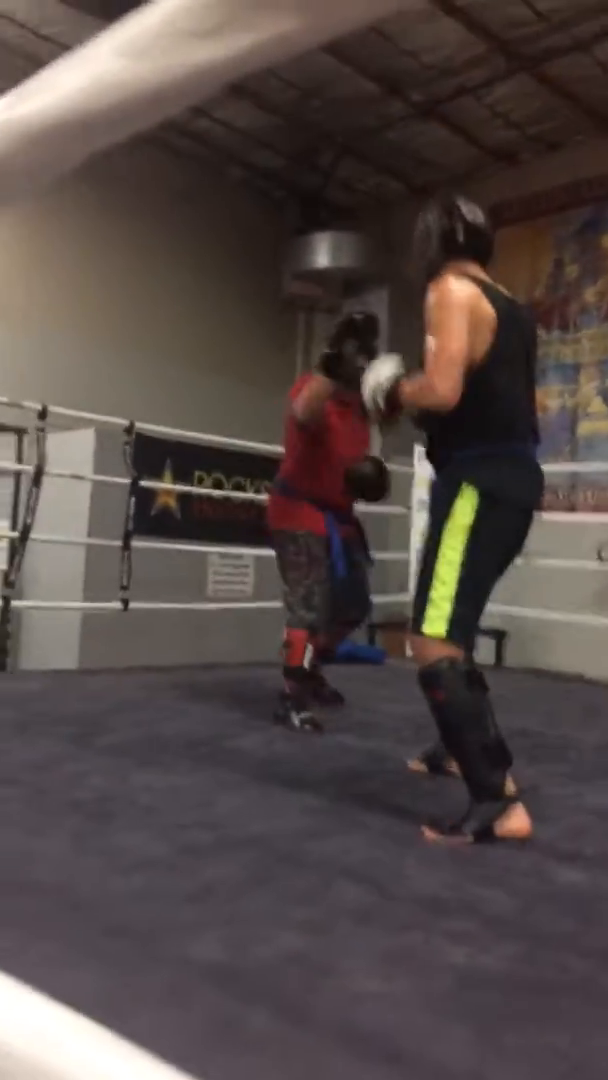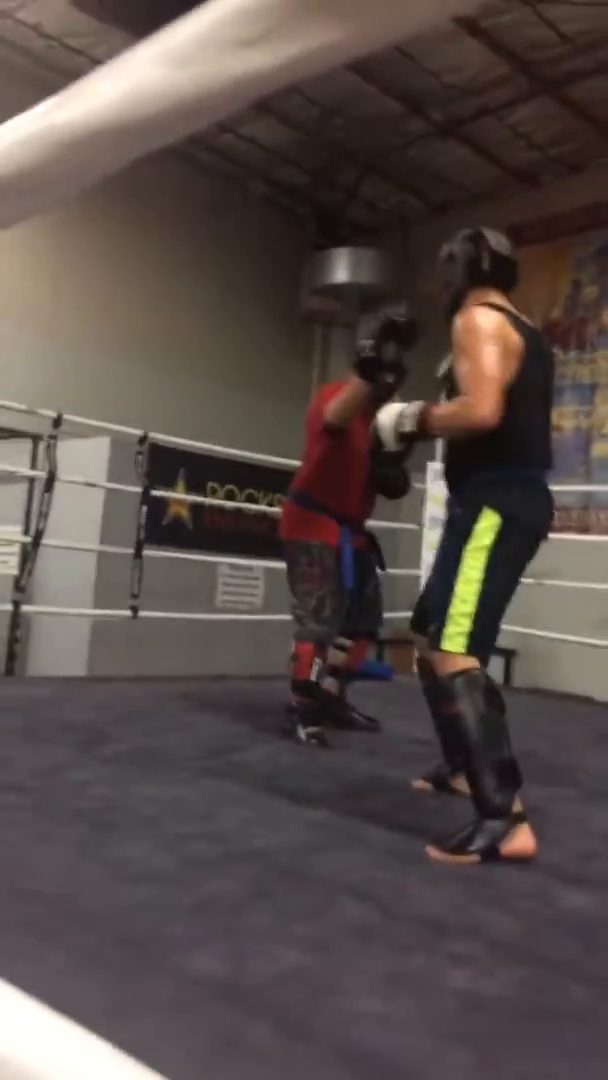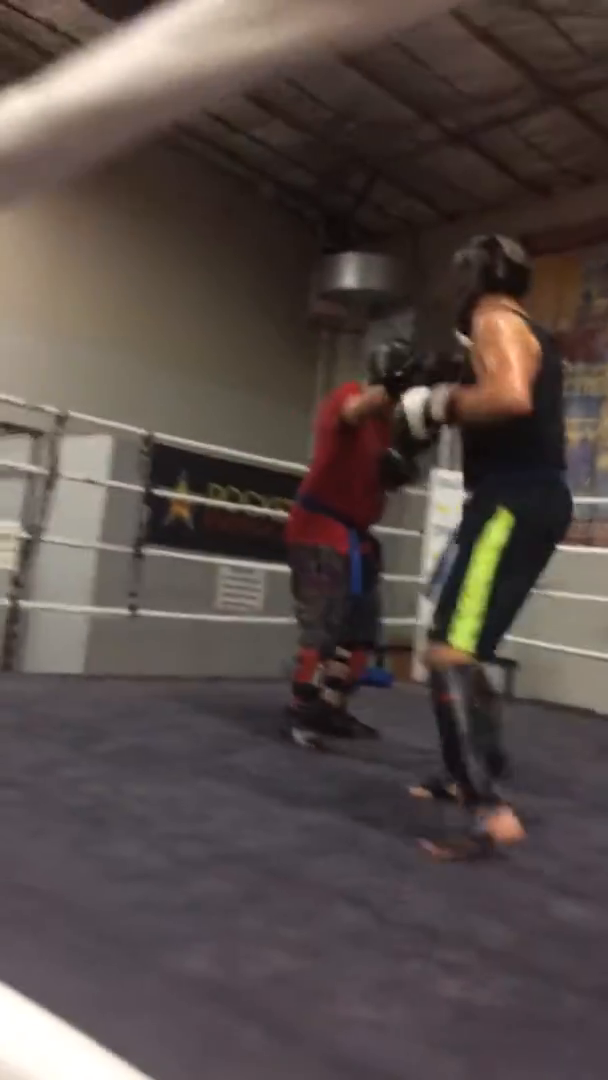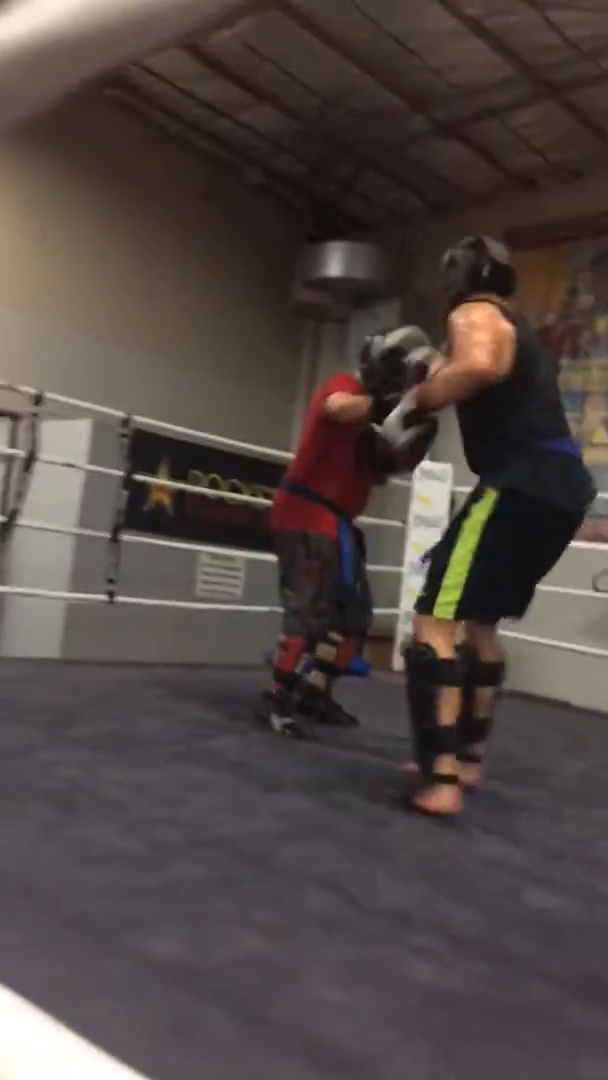
dt=0.1s
person 1, frame 1
left shoulder: (450, 290)
right shoulder: (512, 307)
left elbow: (442, 391)
left wrist: (391, 387)
left hip: (480, 480)
right hip: (513, 475)
left knee: (432, 640)
right knee: (443, 628)
left ankle: (499, 801)
right ankle: (456, 747)
person 1, frame 2
left shoulder: (477, 320)
right shoulder: (525, 332)
left elbow: (481, 412)
left wrist: (416, 419)
left hip: (495, 504)
right hip: (515, 501)
left knee: (450, 655)
right knee: (432, 630)
left ankle: (505, 821)
right ankle: (462, 768)
person 1, frame 3
left shoulder: (494, 321)
right shoulder: (533, 333)
left elbow: (513, 396)
left wrist: (439, 404)
right wrist: (464, 379)
left hip: (513, 503)
right hip: (536, 501)
left knee: (452, 650)
right knee: (458, 637)
left ankle: (491, 808)
right ankle: (465, 774)
person 1, frame 4
left shoulder: (472, 317)
right shoulder: (531, 333)
left elbow: (475, 362)
left wrist: (416, 399)
left hip: (522, 485)
right hip: (565, 488)
left knee: (435, 623)
right knee: (479, 620)
left ankle: (438, 776)
right ankle: (464, 754)
person 2, frame 1
left shoulder: (358, 401)
right shoulder: (313, 389)
right elbow: (305, 415)
left wrist: (370, 473)
right wrist: (333, 365)
left hip: (339, 516)
right hip: (299, 513)
left knee: (352, 604)
right knee: (308, 605)
left ankle: (309, 671)
right ankle: (293, 696)
person 2, frame 2
left shoulder: (376, 411)
right shoulder: (336, 398)
right elbow: (335, 416)
left wrist: (390, 472)
right wrist: (369, 366)
left hip: (350, 528)
right hip: (314, 526)
left knee: (363, 617)
right knee: (318, 620)
left ankle: (329, 697)
right ankle: (301, 710)
person 2, frame 3
left shoulder: (386, 418)
right shoulder: (349, 395)
left elbow: (382, 475)
right elbow: (357, 410)
left wrist: (397, 469)
right wrist: (395, 380)
left hip: (355, 533)
right hip: (321, 527)
left knee: (360, 628)
right knee: (322, 626)
left ankle: (331, 709)
right ankle: (299, 714)
person 2, frame 4
left shoulder: (373, 407)
right shoulder: (343, 387)
left elbow: (394, 463)
right elbow: (338, 408)
left wrist: (415, 442)
right wrist: (384, 396)
left hip: (337, 521)
right hip: (307, 514)
left knee: (351, 612)
right knee: (306, 613)
left ankle: (314, 694)
right ankle: (276, 701)
